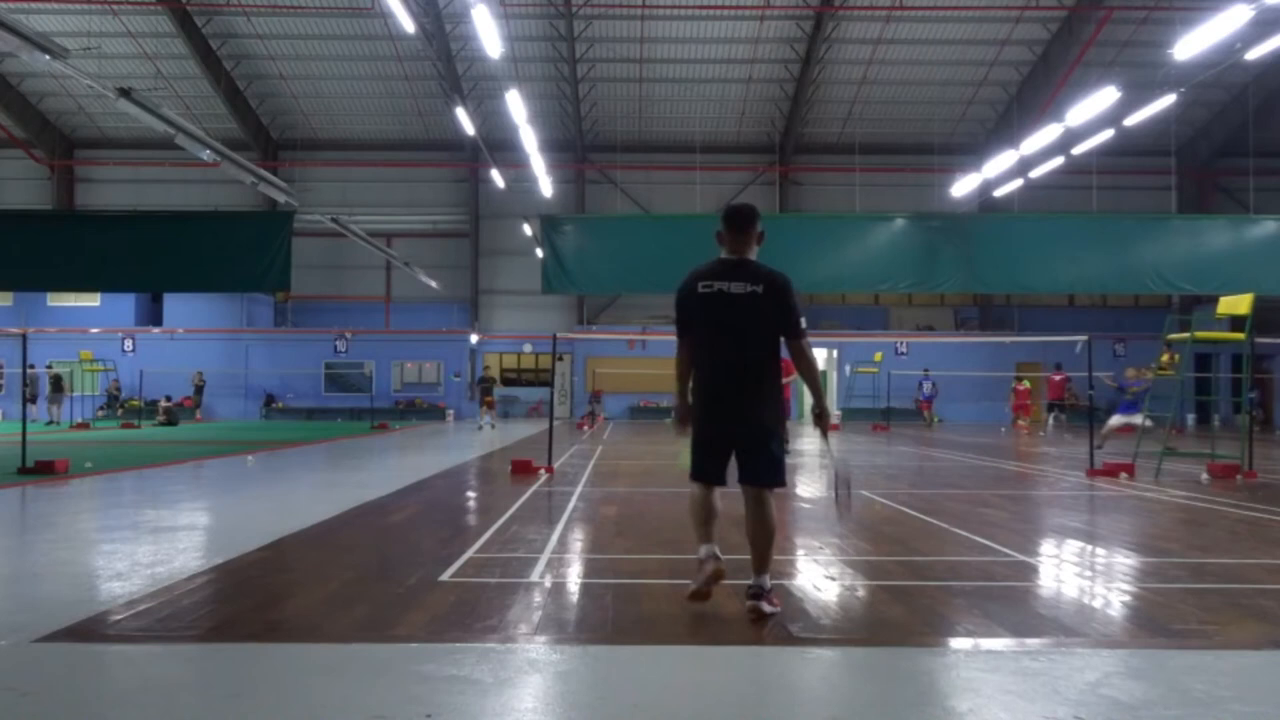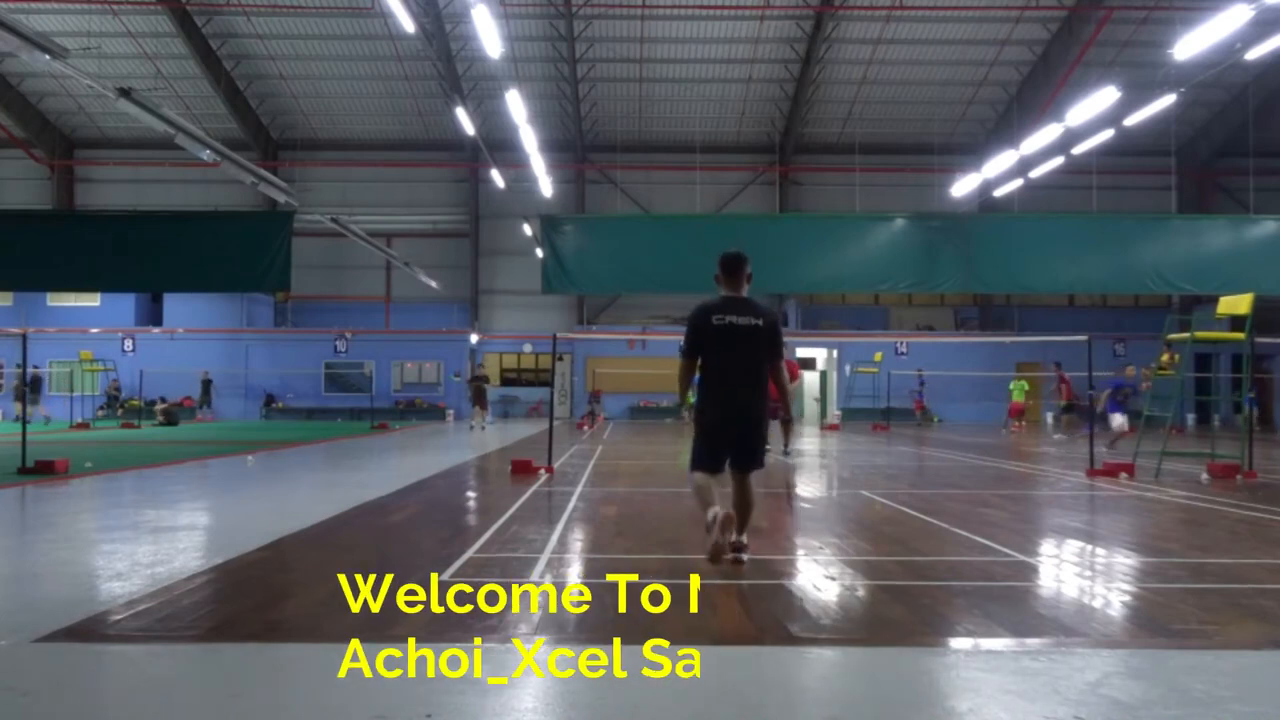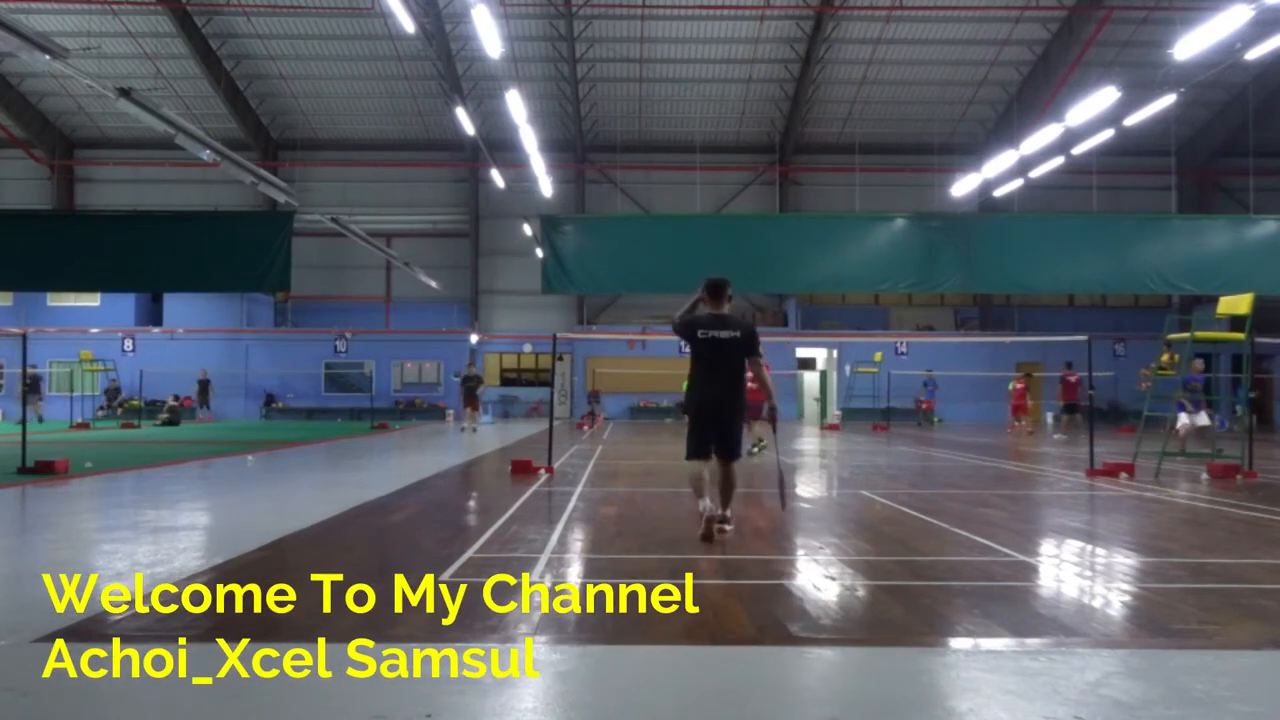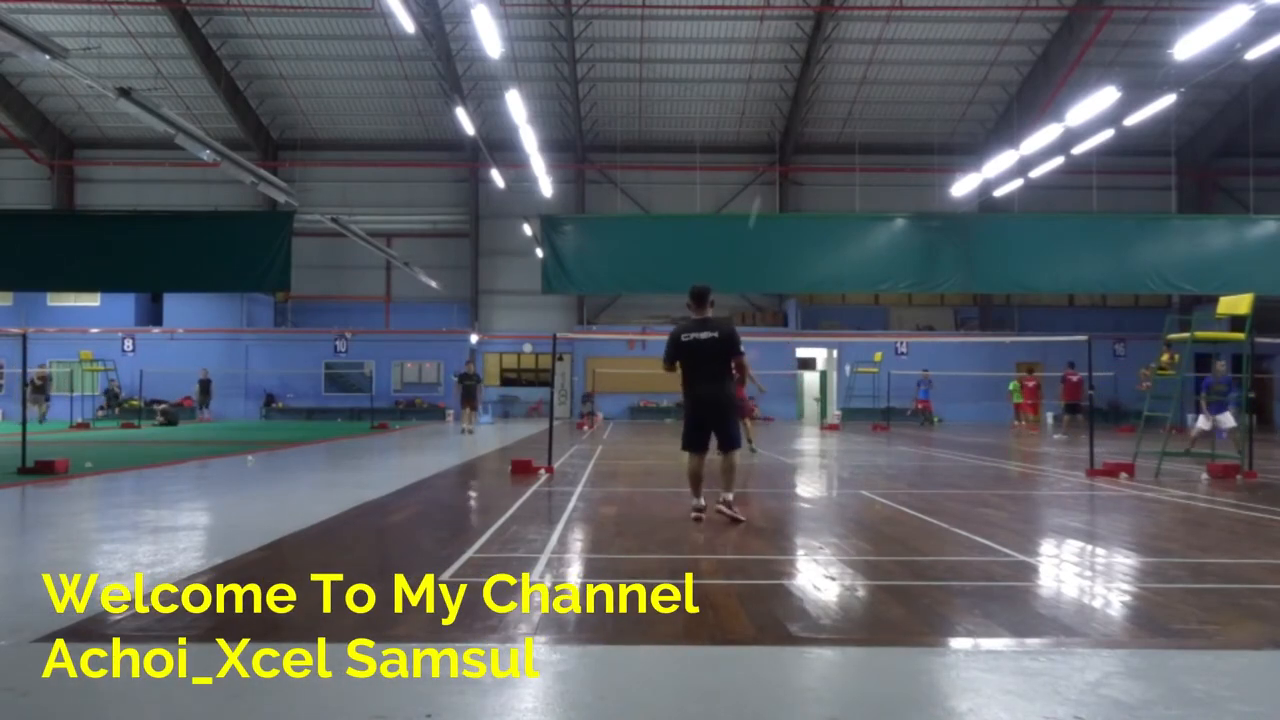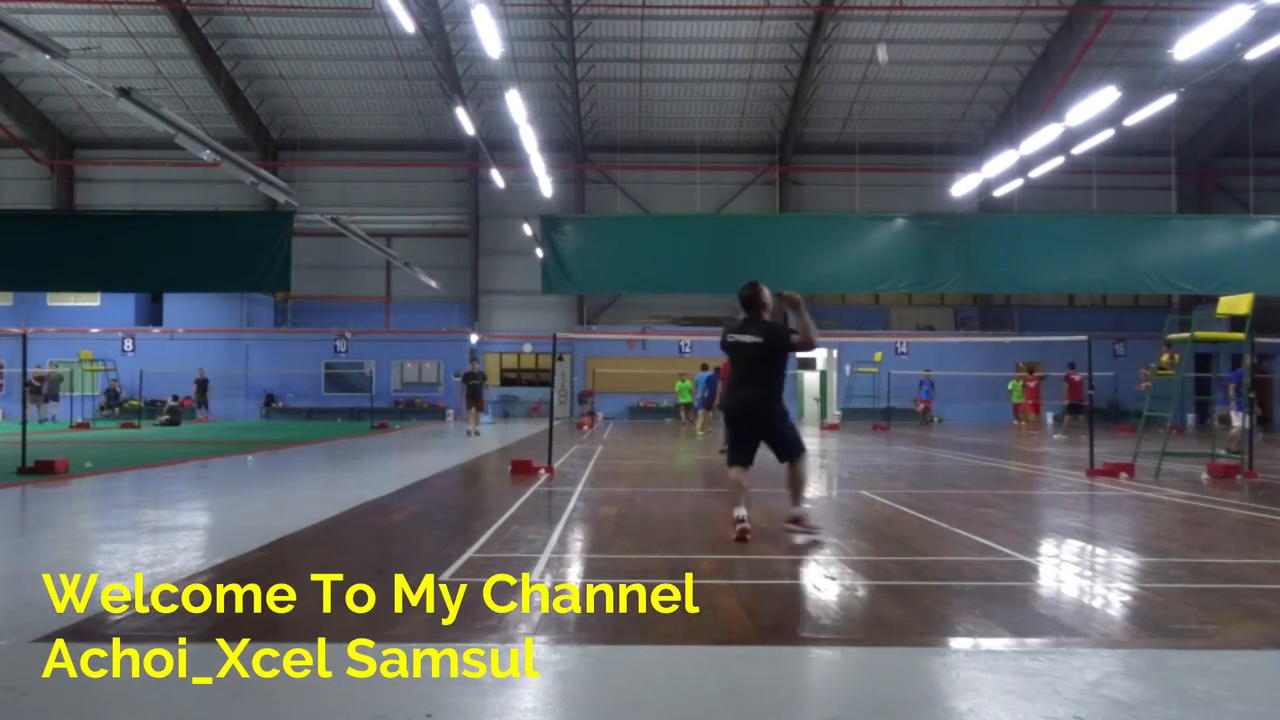
dt=1s
person 1, frame 1
left shoulder: (694, 283)
right shoulder: (774, 283)
left elbow: (685, 350)
right elbow: (798, 347)
left wrist: (682, 399)
right wrist: (819, 398)
left hip: (708, 404)
right hip: (760, 405)
left knee: (704, 483)
right knee: (758, 492)
left ankle: (707, 553)
right ankle: (759, 587)
person 1, frame 2
left shoulder: (703, 314)
right shoulder: (766, 317)
left elbow: (688, 365)
right elbow: (777, 368)
left wrist: (683, 399)
right wrist: (785, 407)
left hip: (712, 408)
right hip: (752, 408)
left knee: (702, 472)
right knee: (743, 474)
left ankle: (716, 515)
right ankle: (739, 540)
person 1, frame 3
left shoulder: (694, 324)
right shoulder: (745, 329)
left elbow: (676, 323)
right elbow: (758, 366)
left wrist: (696, 299)
right wrist: (771, 402)
left hip: (700, 405)
right hip: (732, 406)
left knee: (698, 460)
right knee: (726, 462)
left ankle: (705, 506)
right ankle: (724, 515)
person 1, frame 4
left shoulder: (679, 332)
right shoulder: (725, 329)
left elbow: (668, 366)
right elbow: (740, 364)
right wrist: (742, 377)
left hip: (695, 400)
right hip: (723, 399)
left knee: (696, 453)
right knee: (730, 450)
left ankle: (698, 504)
right ankle: (726, 500)
person 1, frame 5
left shoulder: (731, 332)
right shoulder: (774, 333)
right elbow: (809, 342)
right wrist: (799, 309)
left hip: (736, 409)
right hip: (768, 410)
left knee: (738, 466)
right knee: (796, 459)
left ankle: (741, 515)
right ankle: (797, 514)
